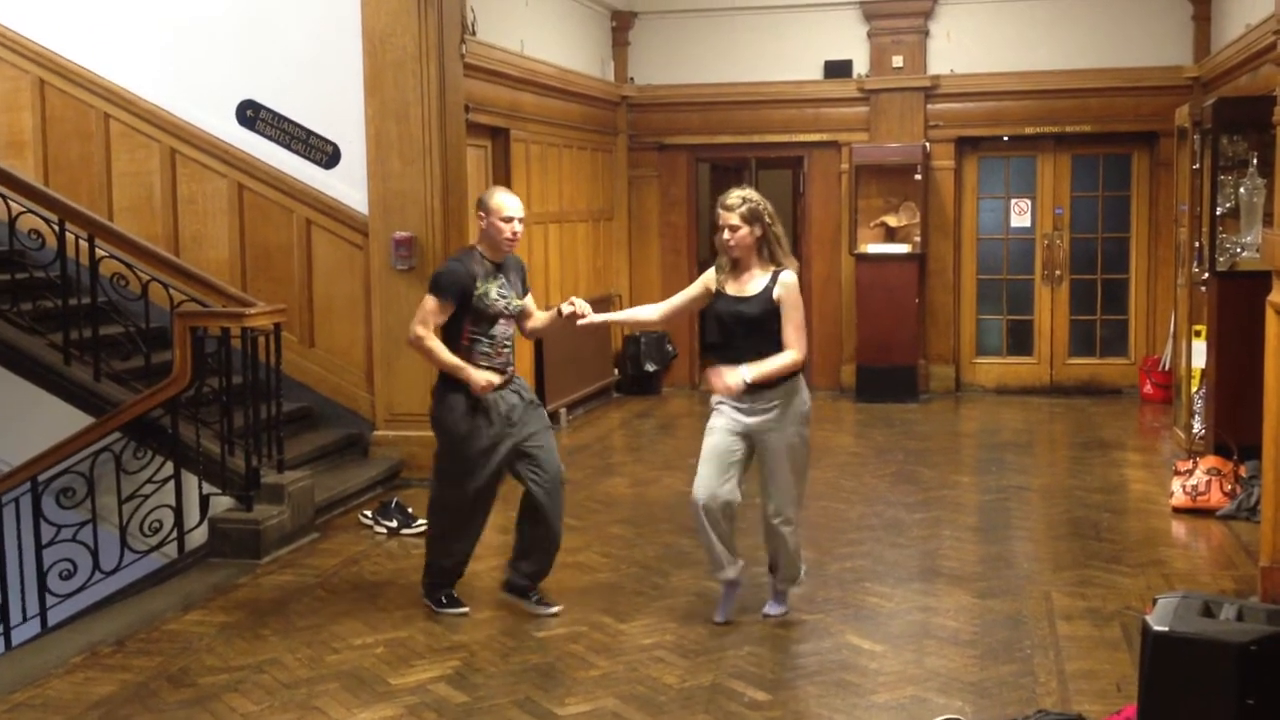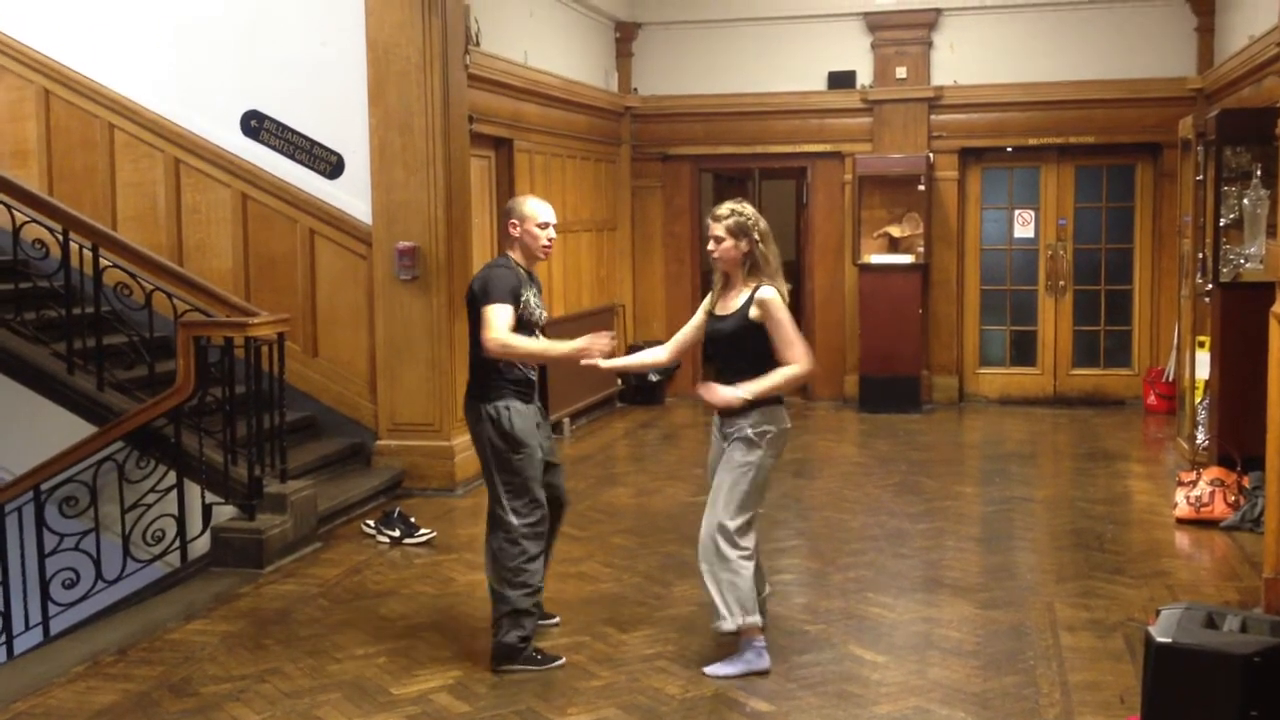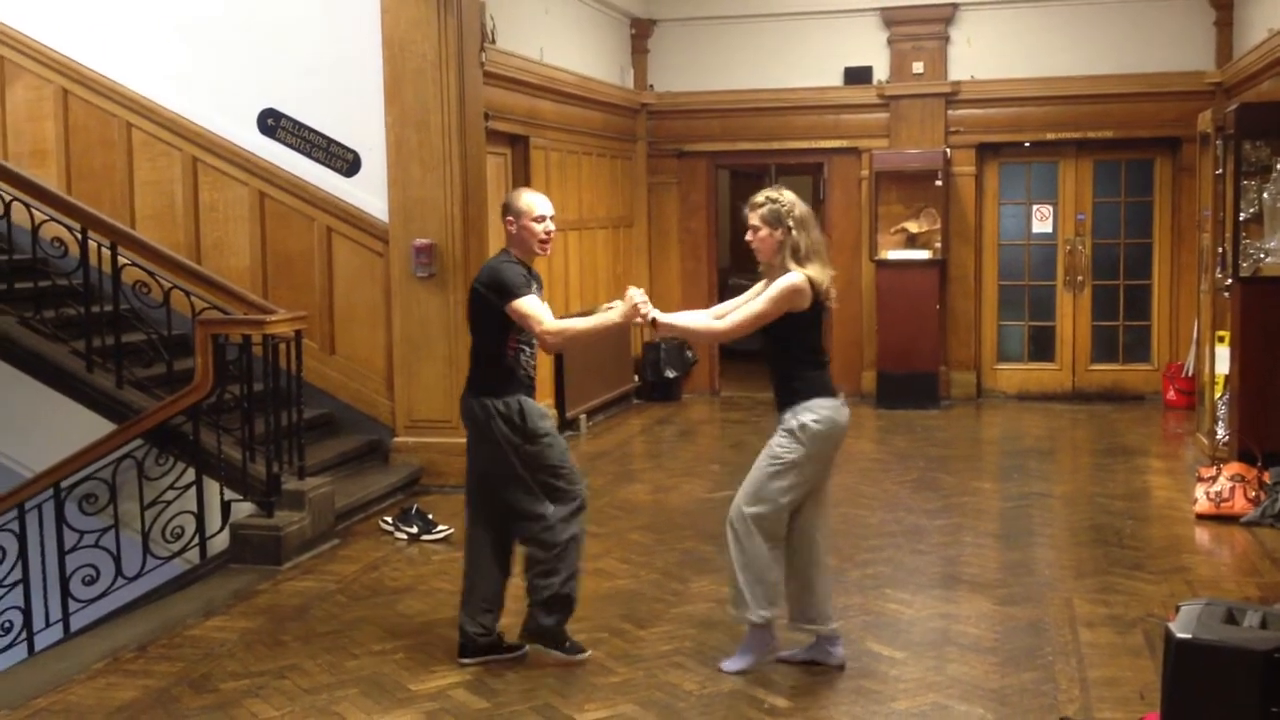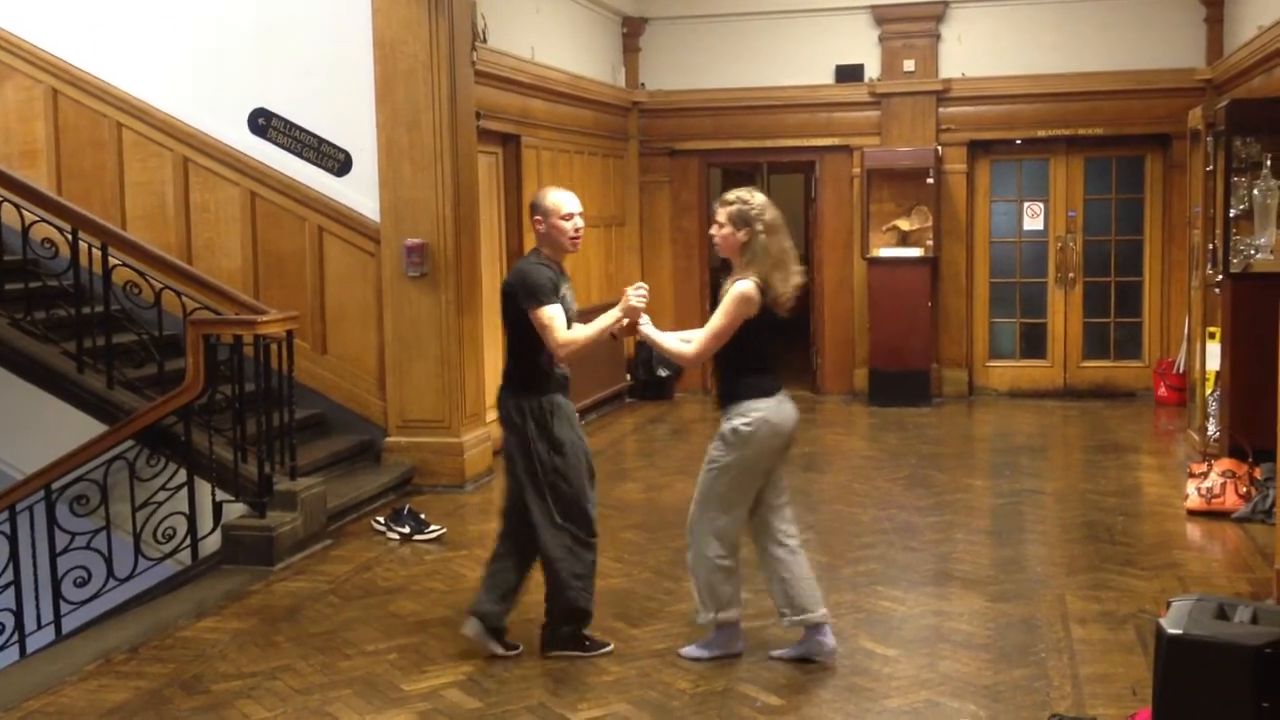
dt=0.5s
person 1, frame 1
left shoulder: (782, 280)
right shoulder: (716, 277)
left elbow: (796, 353)
right elbow: (659, 312)
left wrist: (746, 374)
right wrist: (600, 317)
left hip: (778, 403)
right hip: (727, 404)
left knee: (780, 508)
right knee: (709, 496)
left ankle: (781, 586)
right ankle: (731, 581)
person 1, frame 2
left shoulder: (765, 297)
right shoulder: (717, 297)
left elbow: (799, 365)
right elbow: (669, 351)
left wrist: (740, 393)
right wrist: (608, 363)
left hip: (756, 425)
right hip: (728, 424)
left knee: (723, 530)
right knee: (732, 524)
left ankle: (751, 647)
right ankle: (751, 601)
person 1, frame 3
left shoulder: (794, 284)
right shoulder: (777, 281)
left elbow: (721, 329)
right elbow: (714, 313)
left wrist: (659, 319)
right wrist: (660, 319)
left hip: (810, 418)
right hip: (813, 416)
left knee: (748, 516)
right knee: (799, 531)
left ankle: (760, 632)
right ankle: (826, 639)
person 1, frame 4
left shoulder: (745, 289)
right shoulder: (756, 284)
left elbow: (695, 354)
right elbow: (711, 338)
left wrist: (647, 331)
right wrist: (654, 329)
left hip: (752, 417)
right hip: (772, 411)
left knee: (710, 527)
right knee: (774, 527)
left ankle: (726, 630)
right ankle: (815, 631)
person 2, frame 1
left shoulder: (513, 267)
right shoulder: (458, 272)
left elbow: (527, 324)
right elbow: (418, 333)
left wrist: (560, 314)
right wrist: (467, 373)
left hip: (513, 393)
right hip: (468, 399)
left knee: (548, 481)
right knee: (460, 495)
left ankle: (524, 579)
right ankle: (438, 583)
person 2, frame 2
left shoulder: (529, 279)
right shoulder: (498, 277)
right elbow: (495, 342)
left wrist: (578, 351)
right wrist: (572, 347)
left hip: (524, 405)
right hip: (499, 408)
left knee: (551, 504)
right knee: (520, 519)
left ankle: (526, 605)
right ankle: (512, 643)
person 2, frame 3
left shoulder: (526, 276)
right shoulder: (501, 275)
left elbow: (546, 339)
right elbow: (548, 331)
left wrist: (600, 316)
right wrist: (615, 317)
left hip: (496, 405)
right hip: (502, 407)
left knee: (492, 521)
right knee: (563, 502)
left ankle: (477, 637)
right ankle: (547, 623)
person 2, frame 4
left shoulder: (552, 271)
right shoulder: (533, 275)
left elbow: (568, 333)
right elbow: (561, 345)
left wrist: (619, 325)
right wrist: (618, 313)
left hip: (536, 402)
right hip: (537, 405)
left knee: (528, 517)
right knee: (568, 518)
left ankle: (488, 617)
right ankle: (564, 631)
